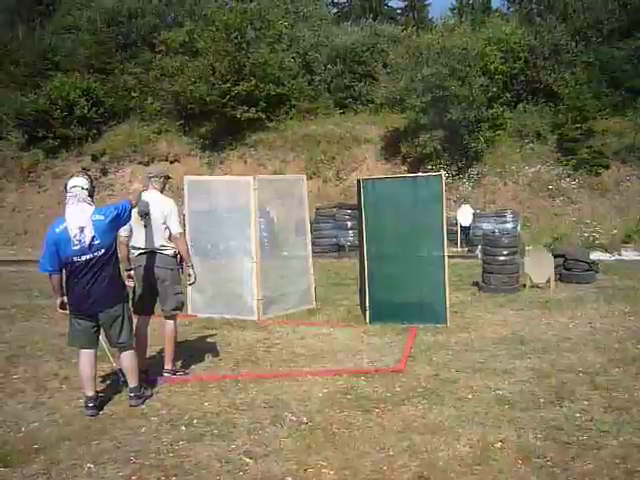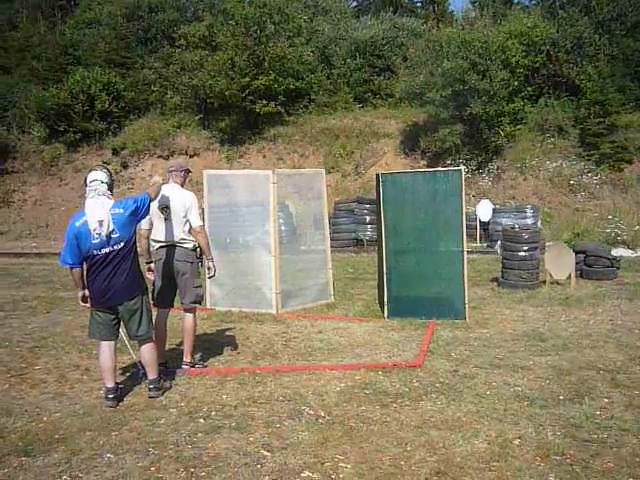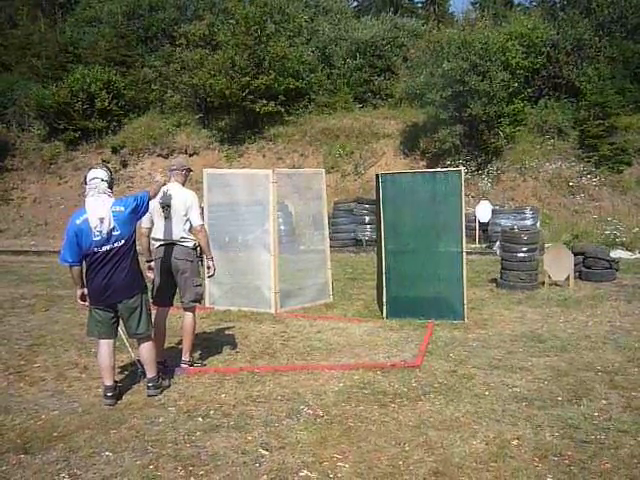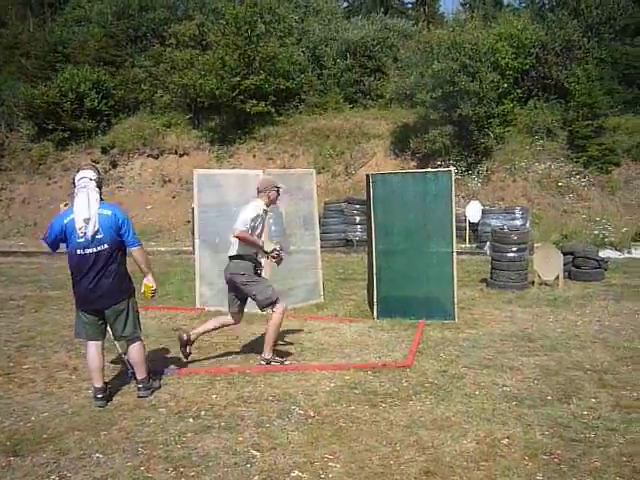
dt=1s
person 1, frame 1
left shoulder: (56, 229)
right shoulder: (107, 216)
left elbow: (54, 271)
right elbow: (131, 202)
left wrist: (59, 295)
right wrist: (137, 190)
left hip: (79, 301)
right hip: (112, 297)
left knee: (86, 349)
right knee: (125, 344)
left ankle: (91, 401)
right ankle: (135, 392)
person 1, frame 2
left shoulder: (77, 222)
right shoulder: (125, 209)
left elbow: (74, 265)
right elbow: (150, 196)
left wrist: (81, 289)
right wrist: (157, 183)
left hip: (100, 294)
right hip: (131, 289)
left knee: (106, 341)
right knee: (144, 337)
left ankle: (111, 392)
right ankle: (155, 383)
person 1, frame 3
left shoulder: (77, 220)
right shoulder: (126, 207)
left elbow: (74, 262)
right elbow: (150, 194)
left wrist: (80, 287)
right wrist: (159, 183)
left hip: (99, 292)
right hip: (131, 288)
left knee: (105, 340)
right knee: (143, 335)
left ankle: (109, 390)
right ankle: (153, 382)
person 1, frame 4
left shoulder: (64, 219)
right shoulder: (114, 213)
left elbow: (50, 242)
right elbow: (135, 247)
right wrist: (148, 274)
left hip: (85, 294)
right hip: (117, 290)
left knee: (93, 341)
right knee: (132, 337)
left ankle: (99, 392)
right ankle: (144, 383)
person 2, frame 1
right shoulder: (166, 203)
left elbow: (123, 240)
right elbow: (177, 237)
left wrist: (127, 268)
right wrist: (189, 265)
left hip: (140, 262)
right hip: (164, 260)
left knee: (142, 317)
right knee: (170, 315)
left ankle: (141, 367)
right ankle: (169, 366)
person 2, frame 2
left shoulder: (152, 198)
right shoulder: (187, 196)
left elbow: (144, 234)
right elbow: (198, 230)
left wrist: (148, 261)
right wrist: (209, 259)
left hip: (161, 255)
right hip: (184, 254)
left knee: (162, 310)
right knee: (189, 309)
left ankle: (160, 359)
right ankle: (188, 359)
person 2, frame 3
left shoulder: (153, 196)
right shoulder: (188, 195)
left elbow: (144, 232)
right elbow: (198, 230)
left wrist: (148, 260)
right wrist: (209, 258)
left hip: (161, 254)
right hip: (184, 253)
left knee: (161, 309)
right knee: (189, 308)
left ankle: (159, 358)
right ankle: (186, 358)
person 2, frame 4
left shoulder: (257, 209)
right shoulder: (255, 210)
right elbow: (239, 233)
left wrist: (266, 253)
right wrist: (262, 245)
left hip: (235, 268)
right hip: (244, 269)
left knee: (234, 318)
right knee: (279, 307)
left ankle: (189, 338)
right ankle: (267, 356)
